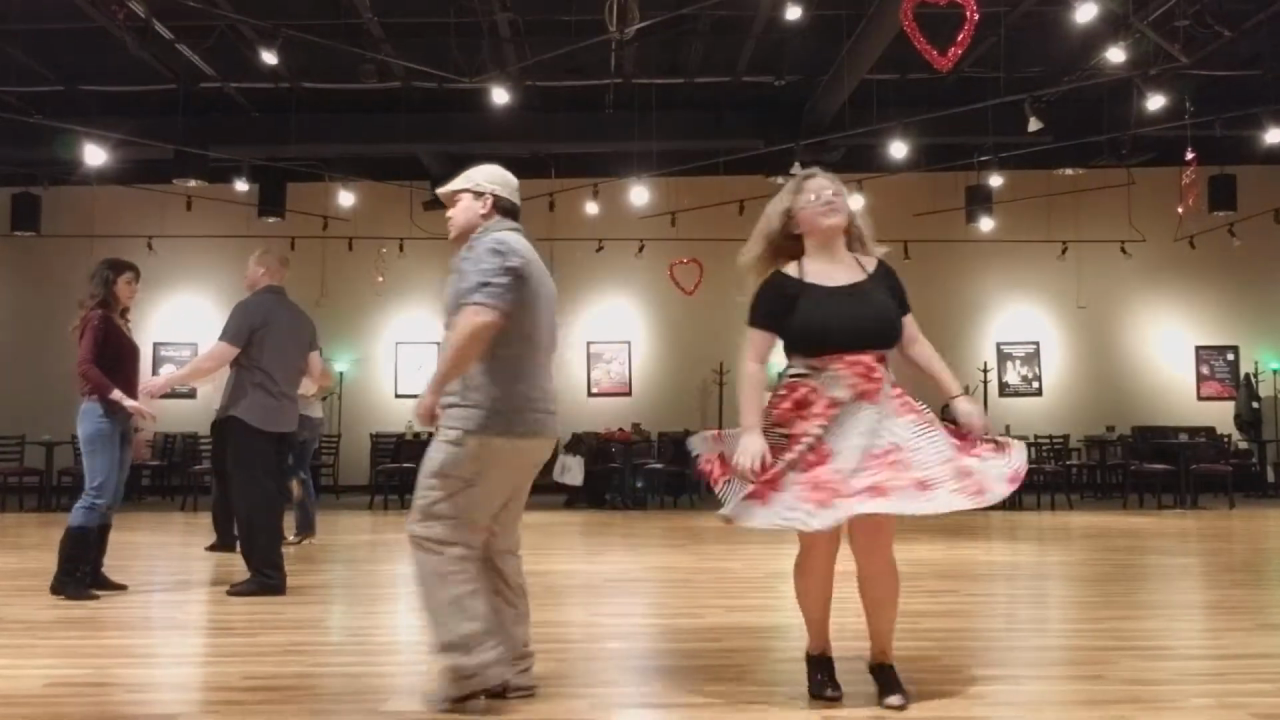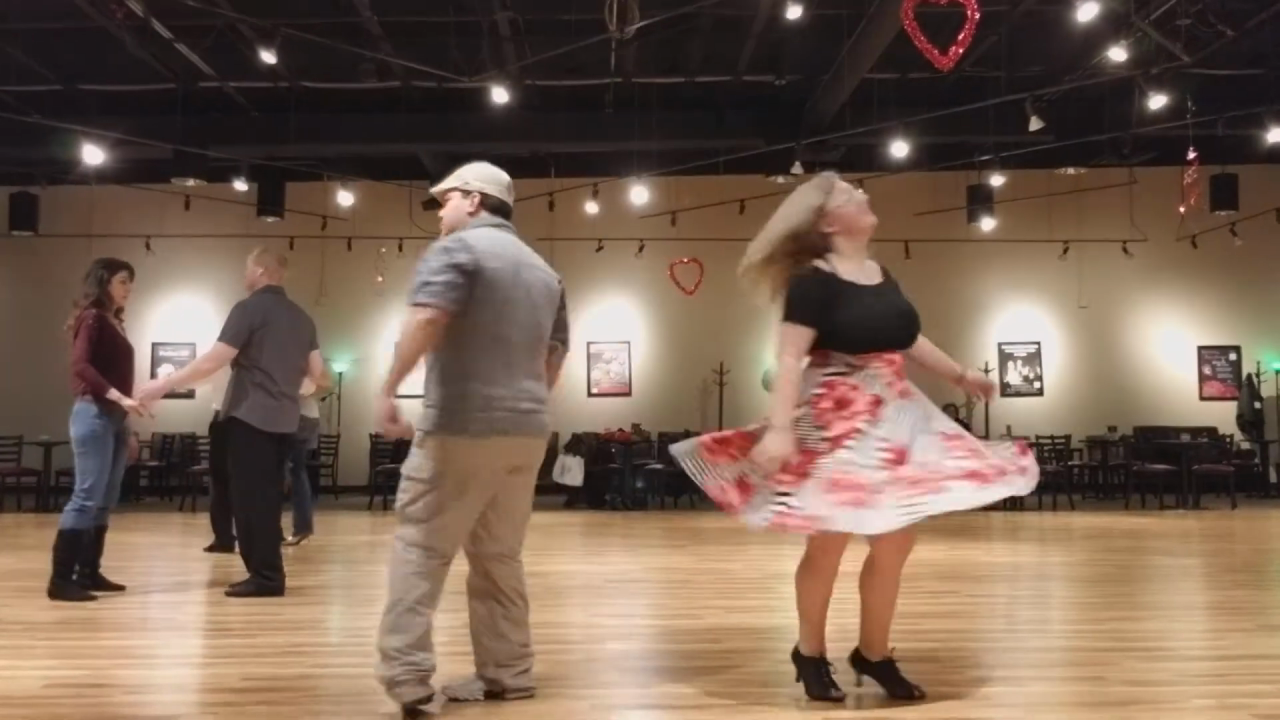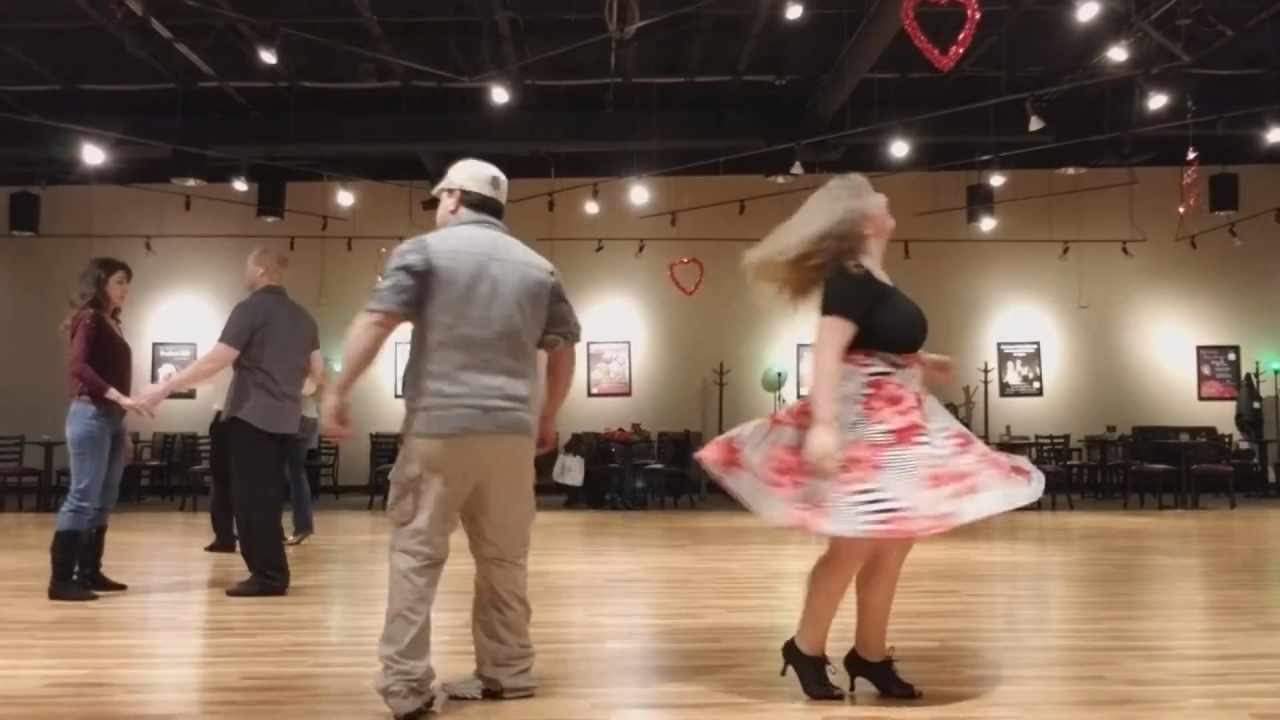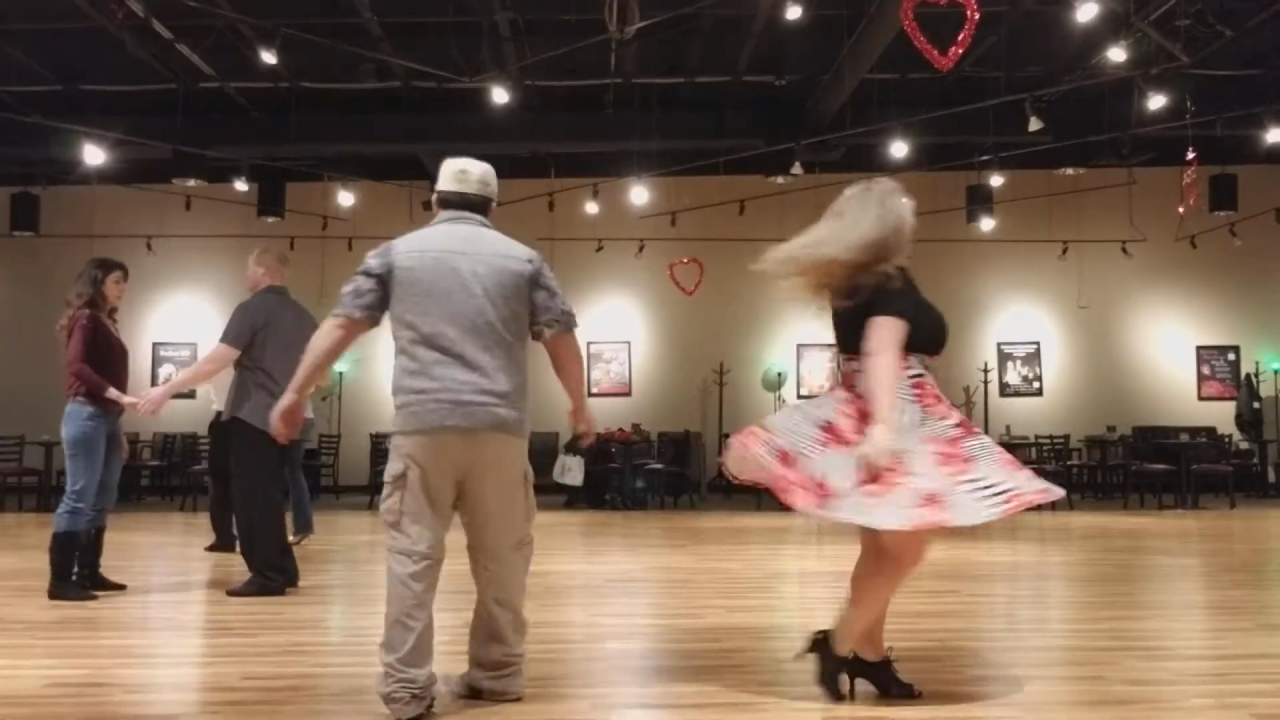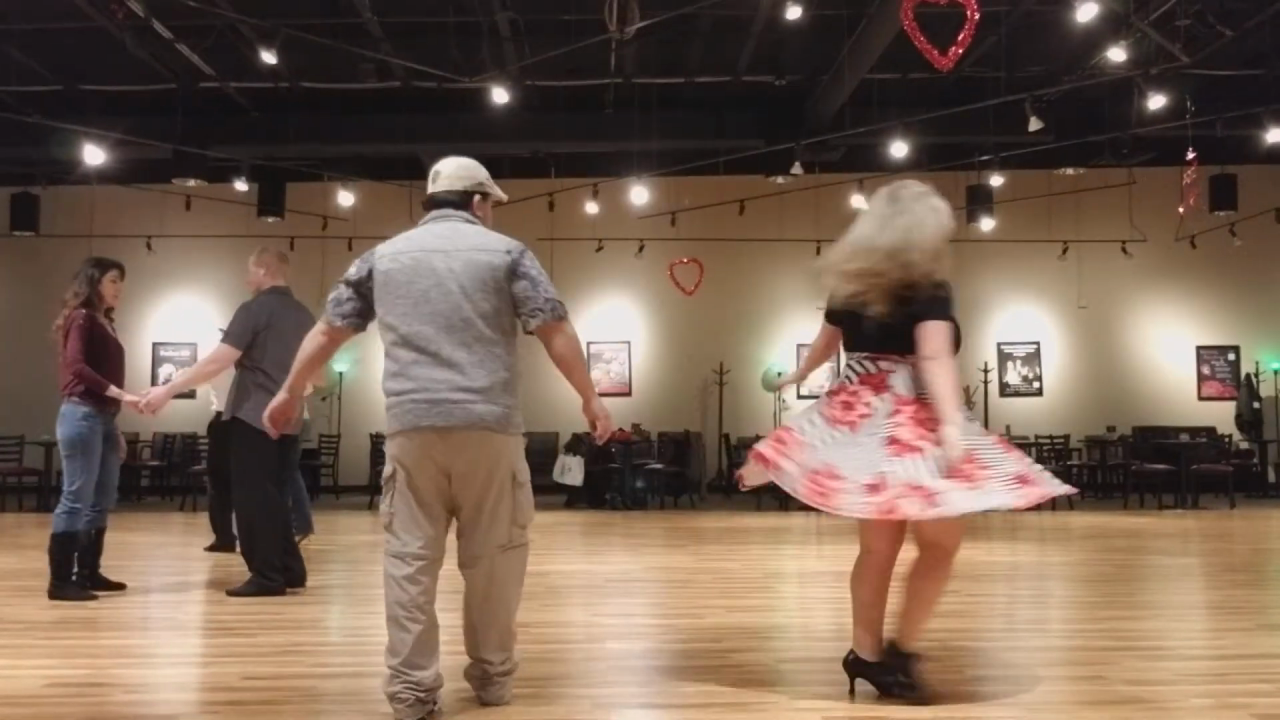
dt=0.1s
person 1, frame 1
left shoulder: (492, 249)
right shoulder: (520, 258)
left elbow: (481, 321)
left wrist: (436, 387)
left hip: (488, 423)
right hip: (523, 424)
left knee: (437, 533)
right knee: (491, 545)
left ankle: (470, 664)
right ankle: (506, 667)
person 1, frame 2
left shoulder: (458, 249)
right shoulder: (540, 269)
left elbow: (422, 321)
right elbow: (553, 354)
left wrist: (387, 390)
left hip: (462, 427)
right hip: (524, 429)
left knee: (422, 545)
right knee: (497, 553)
right ankle: (507, 670)
person 1, frame 3
left shoulder: (424, 250)
right shoulder: (538, 267)
left elbow: (375, 322)
right elbow: (563, 348)
left wrist: (338, 391)
right wrist: (549, 414)
left hip: (440, 426)
right hip: (513, 431)
left knee: (416, 552)
right knee: (503, 555)
right ankle: (508, 670)
person 1, frame 4
left shoulder: (397, 252)
right shoulder: (521, 258)
left elbow: (340, 325)
right elbow: (561, 337)
left wrist: (295, 393)
right wrist: (578, 403)
left hip: (423, 426)
right hip: (498, 426)
left knee: (412, 554)
right knee: (503, 552)
right ankle: (500, 671)
person 1, frame 5
left shoulder: (385, 256)
right shoulder: (505, 251)
left elbow: (328, 329)
right elbow: (554, 329)
left wrist: (289, 393)
right wrist: (589, 397)
left hip: (413, 425)
right hip: (488, 424)
left knee: (411, 556)
right knee: (497, 552)
right ankle: (492, 673)
person 2, frame 1
left shoulder: (879, 273)
right shoulder: (781, 284)
left elbow: (913, 340)
right elbow: (751, 359)
left wrist: (955, 395)
right wrist: (750, 429)
left hip: (876, 418)
right hip: (809, 423)
left knee: (875, 547)
right knee: (816, 549)
left ankle: (883, 661)
right ankle: (818, 656)
person 2, frame 2
left shoulder: (881, 276)
right shoulder: (814, 280)
left elbow: (907, 341)
right elbow: (788, 357)
left wrist: (959, 374)
right wrist: (778, 428)
left hip: (891, 419)
right hip: (836, 423)
left knee: (894, 545)
right knee: (825, 547)
left ankle: (876, 655)
right ankle: (811, 654)
person 2, frame 3
left shoulder: (872, 279)
right shoulder: (851, 279)
right elbow: (828, 354)
left wrist: (926, 363)
right wrist: (822, 426)
left hip: (898, 423)
right hip: (862, 421)
left knee: (890, 548)
right knee: (855, 547)
left ankle: (871, 655)
right ankle: (806, 649)
person 2, frame 4
left shoulder: (848, 281)
right shoulder: (894, 282)
right elbow: (881, 353)
right wrist: (882, 425)
left hip: (858, 408)
right hip: (895, 418)
left knee: (887, 543)
right knee: (903, 545)
left ankle: (864, 653)
right ankle: (838, 641)
person 2, frame 5
left shoulder: (851, 287)
right shoulder: (930, 288)
left elbow: (825, 342)
right elbow: (936, 358)
left wrist: (796, 377)
right wrist: (953, 425)
left hip: (857, 414)
right hip: (908, 419)
left knee: (879, 547)
right knee: (941, 542)
left ankle: (868, 654)
right ankle: (901, 650)
person 3, frame 1
left shoulder: (251, 308)
right shoulder: (300, 317)
left elbow: (216, 359)
right elbow: (316, 373)
left wrist: (166, 381)
left hip: (249, 415)
right hip: (283, 418)
left knee: (251, 495)
right knee: (270, 494)
left ankle: (266, 575)
right ankle: (269, 571)
person 3, frame 2
left shoulder: (250, 308)
right shoulder: (301, 316)
left elbow: (214, 360)
right elbow: (317, 372)
left wrist: (165, 384)
left hip: (250, 416)
right hip: (284, 418)
left knee: (251, 496)
right knee: (267, 494)
left ankle: (266, 577)
right ankle: (269, 572)
person 3, frame 3
left shoulder: (251, 309)
right shoulder: (301, 316)
left elbow: (214, 362)
right elbow: (318, 372)
left wrist: (165, 387)
left hip: (252, 416)
right hip: (284, 419)
left knee: (252, 496)
right knee: (268, 493)
left ankle: (267, 576)
right ankle: (274, 570)
person 3, frame 4
left shoulder: (253, 309)
right shoulder: (303, 316)
left elbow: (215, 362)
left wrist: (166, 390)
left hip: (253, 416)
left knee: (253, 496)
right knee: (270, 494)
left ankle: (267, 576)
right ankle: (283, 570)
person 3, frame 5
left shoulder: (255, 310)
right shoulder: (304, 315)
left elbow: (216, 363)
left wrist: (167, 390)
left hip: (254, 417)
right hip: (287, 420)
left knee: (253, 497)
right knee: (275, 495)
left ankle: (267, 576)
right ankle: (290, 569)
person 4, frame 1
left shoulder: (121, 323)
right shoulder: (97, 319)
right elbow: (86, 366)
left wrist: (134, 417)
right wrist: (123, 399)
left hip: (119, 417)
right hip: (99, 413)
left knee: (110, 500)
right knee: (97, 495)
left ankle: (91, 571)
right ankle: (65, 576)
person 4, frame 2
left shoulder: (115, 324)
right shoulder: (92, 318)
right elbow: (81, 366)
left wrist: (128, 429)
right wrist: (121, 398)
left hip: (114, 418)
right hip: (93, 414)
left knee: (104, 502)
right knee: (86, 498)
left ankle: (89, 572)
right ankle: (61, 580)
person 4, frame 3
left shoulder: (112, 324)
right shoulder: (88, 318)
right elbow: (79, 366)
left wrist: (123, 430)
right wrist: (120, 398)
left hip: (111, 418)
right hip: (90, 414)
left knee: (103, 502)
right knee: (83, 498)
left ankle: (89, 572)
right ankle: (61, 580)
person 4, frame 4
left shoulder: (108, 324)
right shoulder: (85, 318)
right elbow: (77, 365)
left wrist: (118, 430)
right wrist: (120, 396)
left hip: (107, 418)
right hip: (85, 415)
left knee: (101, 501)
right knee: (78, 499)
left ankle: (88, 572)
right ankle: (60, 580)
person 4, frame 5
left shoulder: (105, 323)
right shoulder: (81, 318)
right elbow: (77, 366)
left wrist: (116, 430)
right wrist: (121, 394)
left hip: (104, 417)
right hip: (81, 415)
left knee: (101, 501)
right knee: (76, 499)
left ankle: (88, 572)
right ankle: (60, 581)
